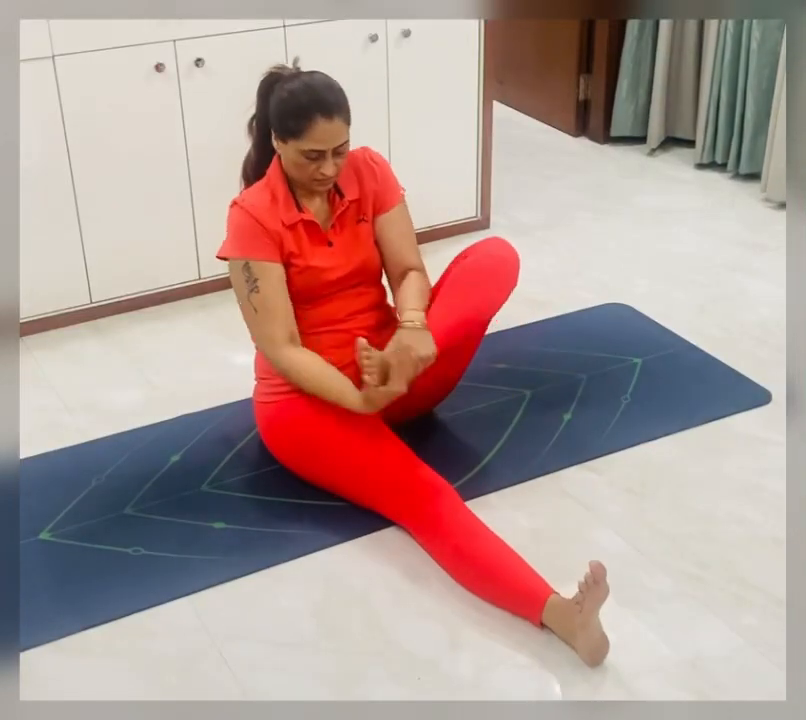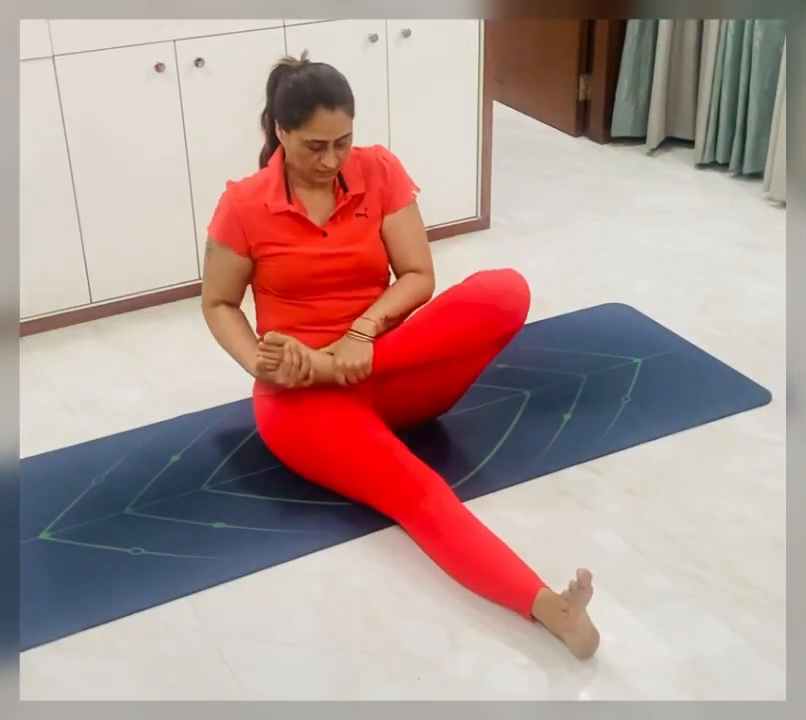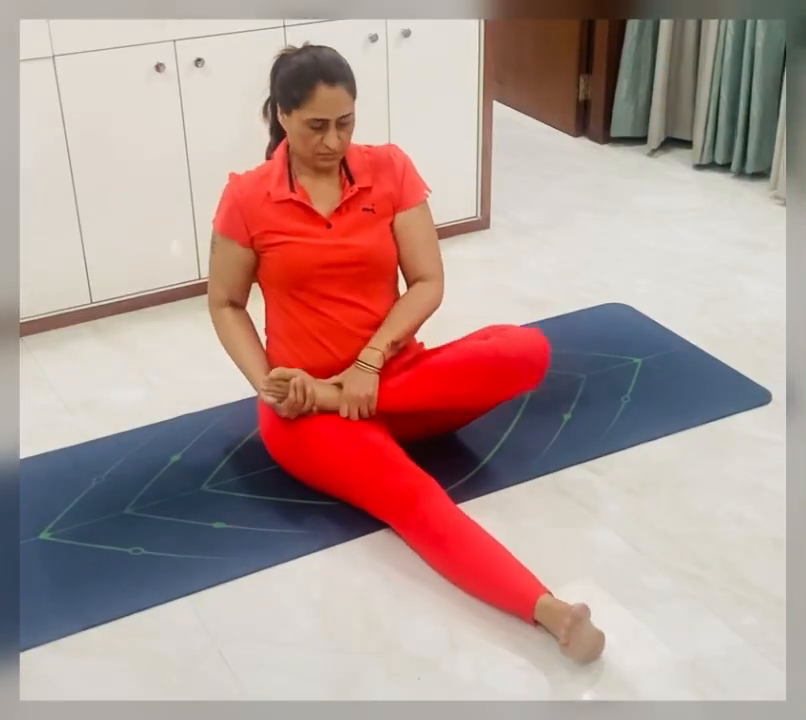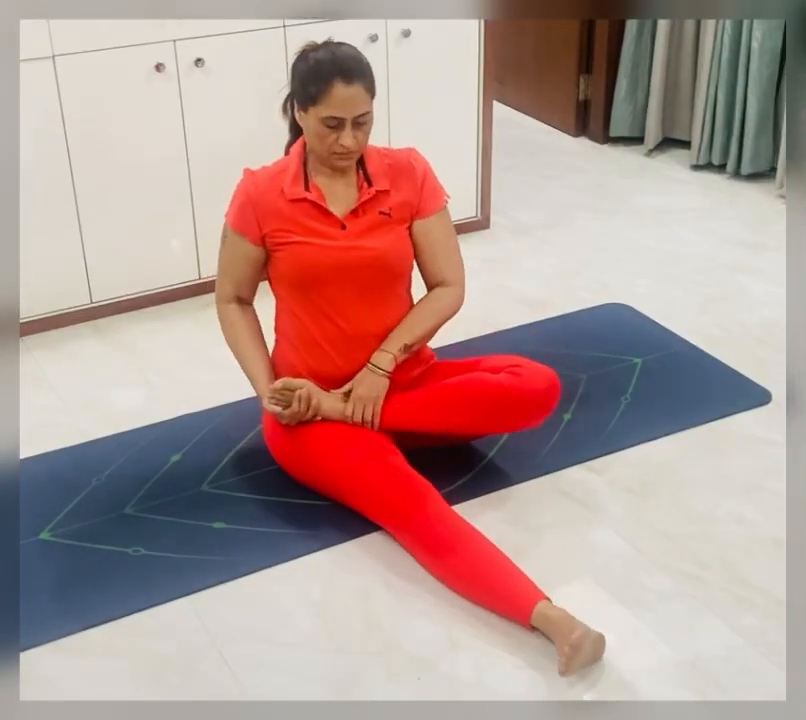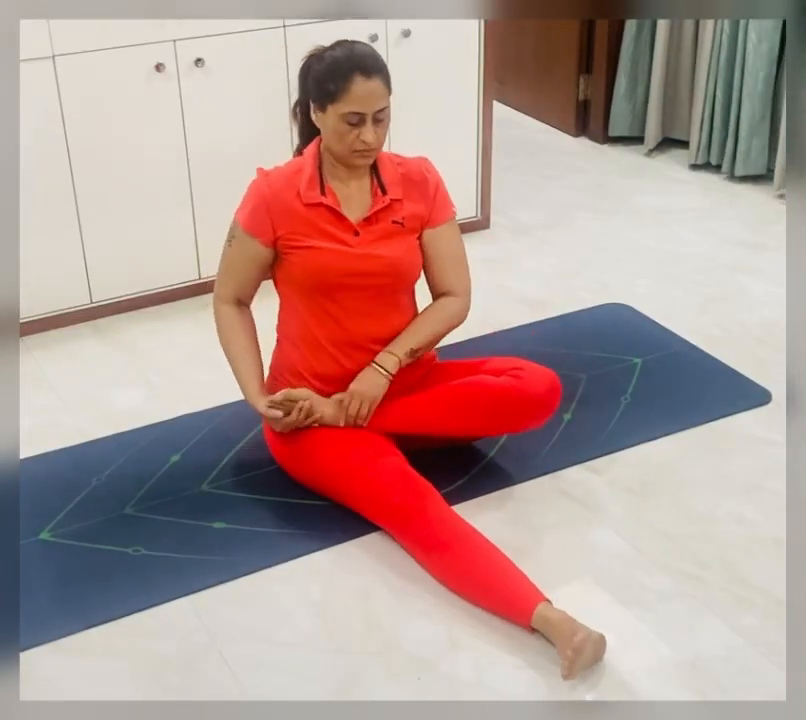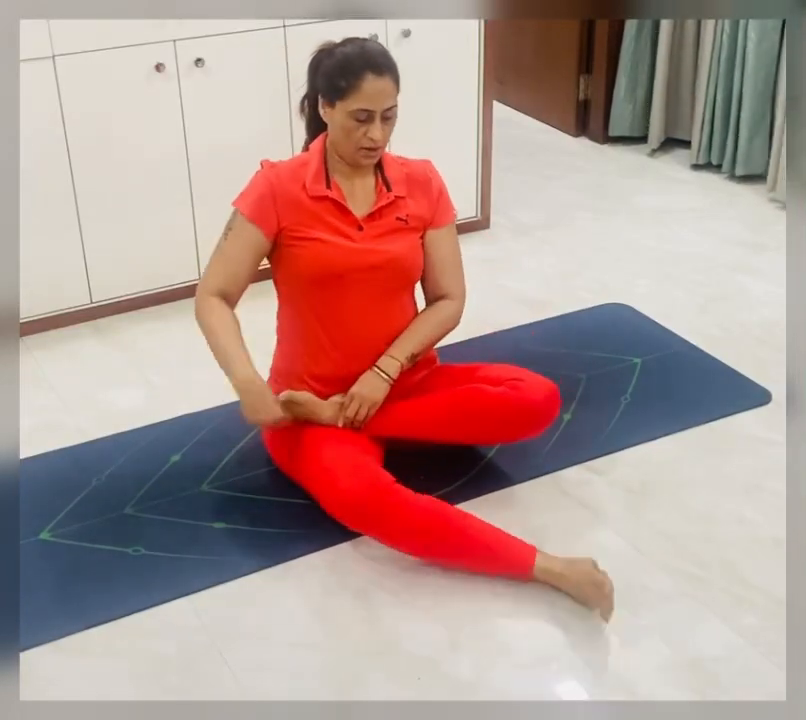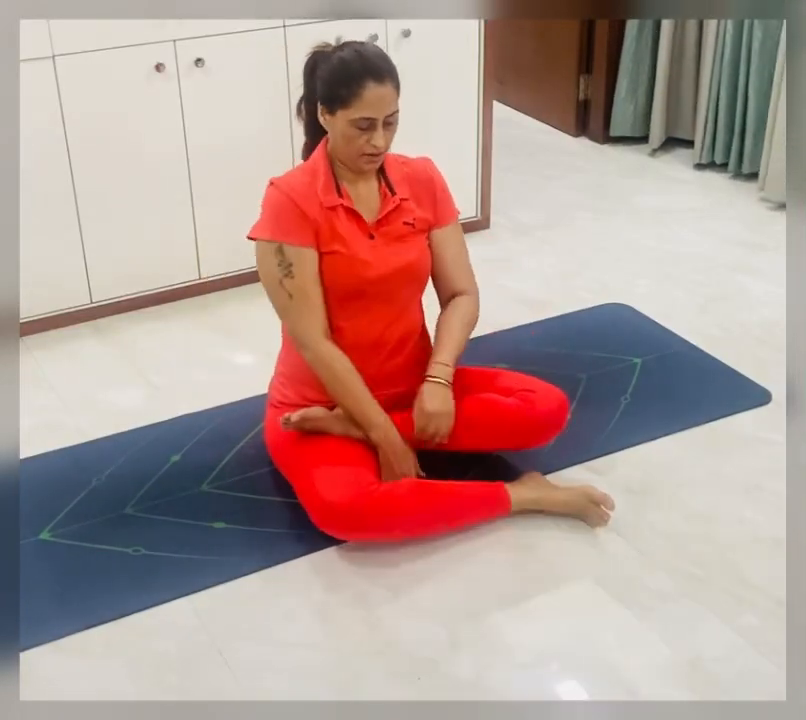
dt=0.4s
person 1, frame 1
left shoulder: (369, 171)
right shoulder: (253, 218)
left elbow: (409, 271)
right elbow: (281, 348)
left wrist: (414, 331)
right wrist: (362, 401)
left hip: (392, 371)
right hip: (305, 396)
left knee: (495, 255)
right knee: (423, 497)
left ankle: (402, 368)
right ankle: (555, 612)
person 1, frame 2
left shoulder: (380, 170)
right shoulder: (244, 206)
left elbow: (418, 276)
right elbow: (218, 305)
left wrist: (361, 336)
right wrist: (261, 364)
left hip: (393, 378)
right hip: (302, 397)
left knee: (505, 293)
right knee: (418, 493)
left ankle: (328, 363)
right ankle: (545, 605)
person 1, frame 3
left shoulder: (390, 169)
right shoulder: (246, 198)
left elbow: (428, 283)
right elbow: (225, 305)
left wrist: (368, 365)
right wrist: (266, 383)
left hip: (397, 377)
right hip: (310, 406)
left knee: (526, 354)
right knee: (415, 500)
left ankle: (345, 399)
person 1, frame 4
left shoulder: (409, 173)
right shoulder: (261, 194)
left elbow: (448, 287)
right elbow: (232, 300)
left wrist: (381, 366)
right wrist: (268, 390)
left hip: (404, 379)
right hip: (313, 408)
left knee: (536, 389)
right knee: (415, 507)
left ankle: (345, 411)
person 1, frame 5
left shoulder: (420, 181)
right shoulder: (273, 195)
left elbow: (455, 298)
right elbow: (230, 301)
left wrist: (384, 366)
right wrist: (257, 396)
left hip: (406, 380)
right hip: (313, 403)
left knee: (538, 390)
right knee: (412, 504)
left ankle: (351, 421)
person 1, frame 6
left shoulder: (422, 183)
right shoulder: (277, 188)
left elbow: (449, 300)
right elbow: (212, 298)
left wrist: (384, 374)
right wrist: (247, 383)
left hip: (406, 383)
right hip: (313, 399)
left knee: (536, 402)
right knee: (361, 495)
left ankle: (341, 419)
right ankle: (548, 568)
person 1, frame 7
left shoulder: (423, 181)
right shoulder: (290, 201)
left elbow: (462, 295)
right elbow: (311, 342)
left wrist: (437, 381)
right wrist: (384, 433)
left hip: (414, 384)
right hip: (318, 400)
left knee: (546, 410)
right knee: (341, 506)
left ankle: (354, 428)
right ankle: (526, 495)
